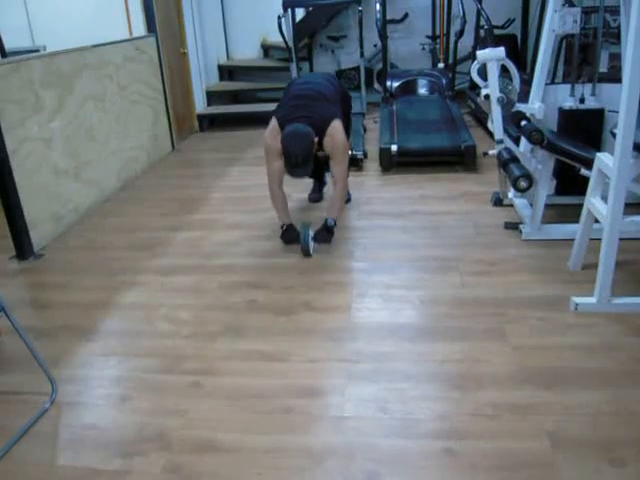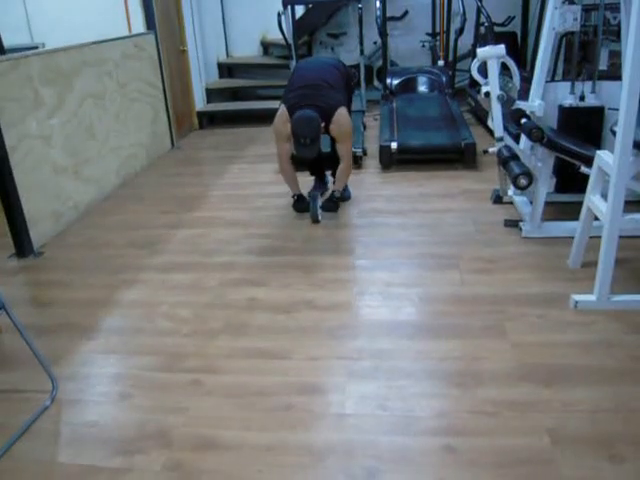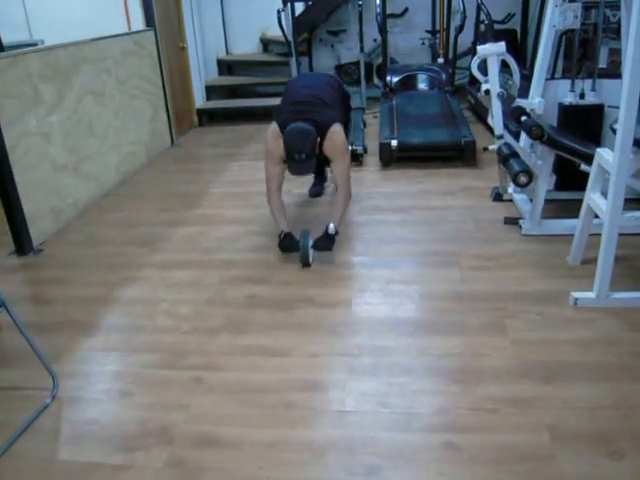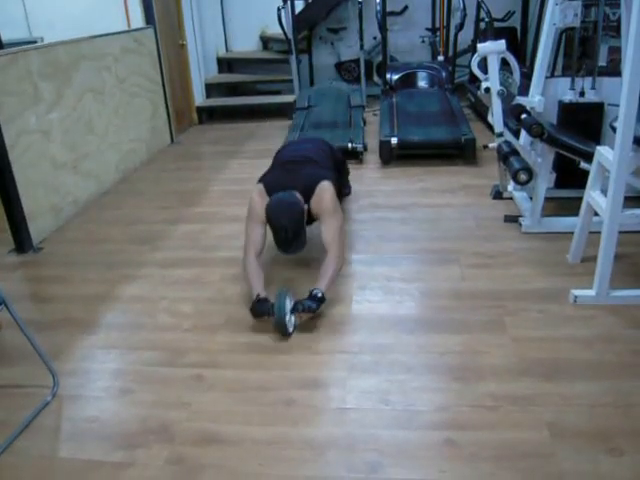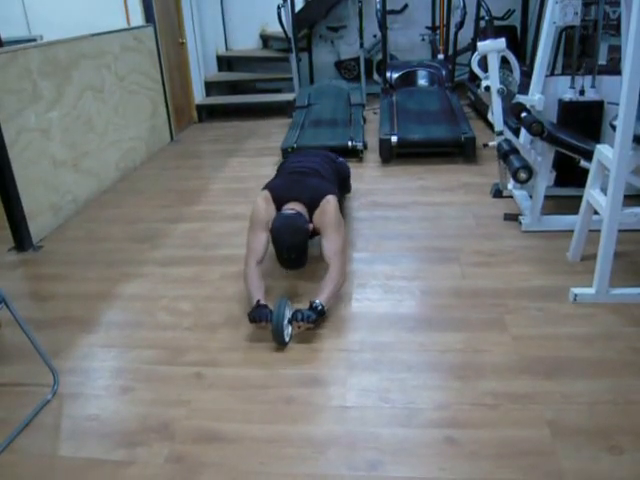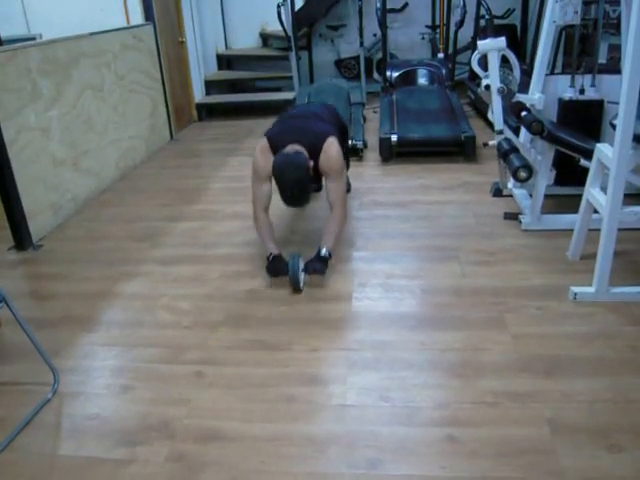
dt=0.5s
person 1, frame 1
left shoulder: (334, 134)
right shoulder: (273, 135)
left elbow: (340, 184)
right elbow: (275, 185)
left wrist: (329, 225)
right wrist: (286, 225)
left hip: (335, 88)
left knee: (341, 154)
right ankle: (318, 180)
person 1, frame 2
left shoulder: (339, 119)
right shoulder: (282, 120)
left elbow: (346, 161)
right elbow: (284, 162)
left wrist: (335, 195)
right wrist: (297, 196)
left knee: (339, 140)
right knee: (308, 146)
left ankle: (338, 180)
right ankle: (319, 178)
person 1, frame 3
left shoulder: (334, 136)
right shoulder: (275, 137)
left elbow: (343, 188)
right elbow: (273, 190)
left wrist: (330, 231)
right wrist: (284, 233)
left hip: (333, 86)
left knee: (341, 158)
right knee: (315, 166)
right ankle: (319, 174)
person 1, frame 4
left shoulder: (323, 193)
right shoulder: (260, 197)
left elbow: (335, 252)
right elbow: (251, 254)
left wrist: (316, 295)
right wrist: (259, 298)
left hip: (325, 151)
right hip: (287, 152)
person 1, frame 5
left shoulder: (327, 208)
right shoulder: (264, 205)
left elbow: (337, 266)
right elbow: (252, 262)
left wrist: (317, 307)
right wrist: (258, 304)
left hip: (329, 163)
right hip: (291, 163)
left ankle: (342, 165)
person 1, frame 6
left shoulder: (330, 151)
right shoulder: (264, 154)
left elbow: (338, 208)
right elbow: (260, 211)
left wrist: (323, 254)
right wrist: (273, 256)
left hip: (330, 113)
right hip: (292, 116)
right ankle: (317, 178)
